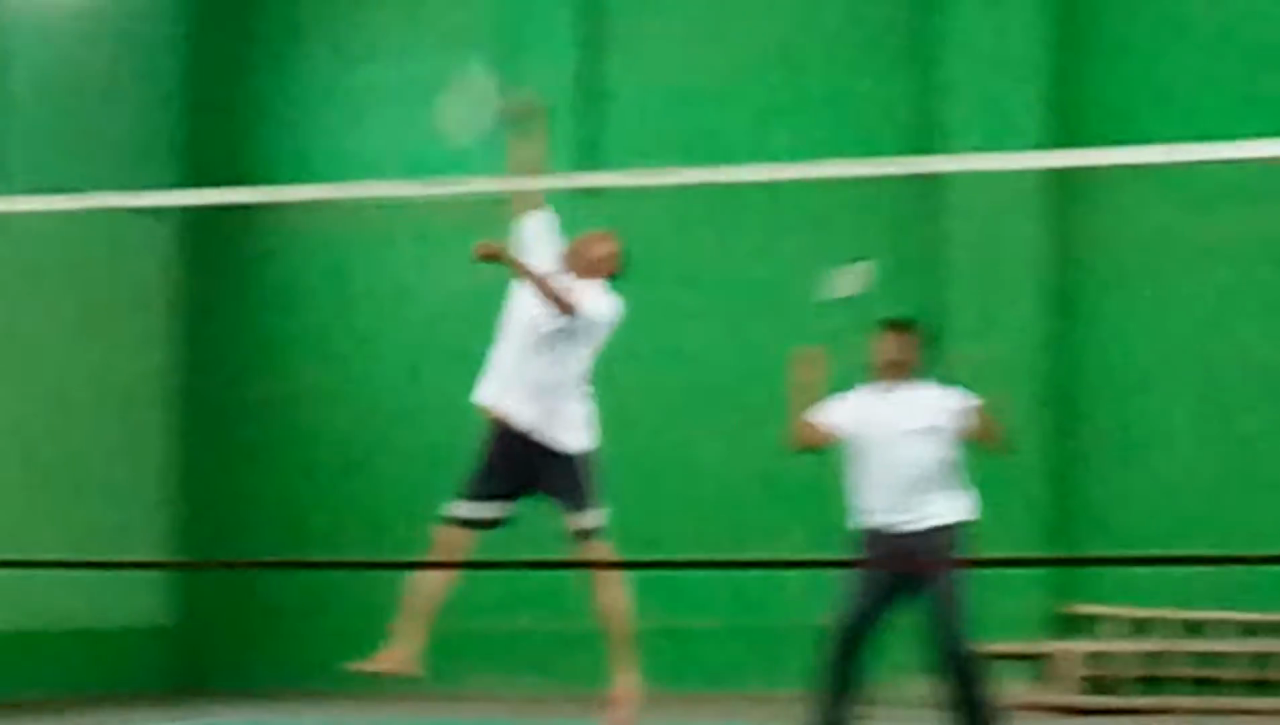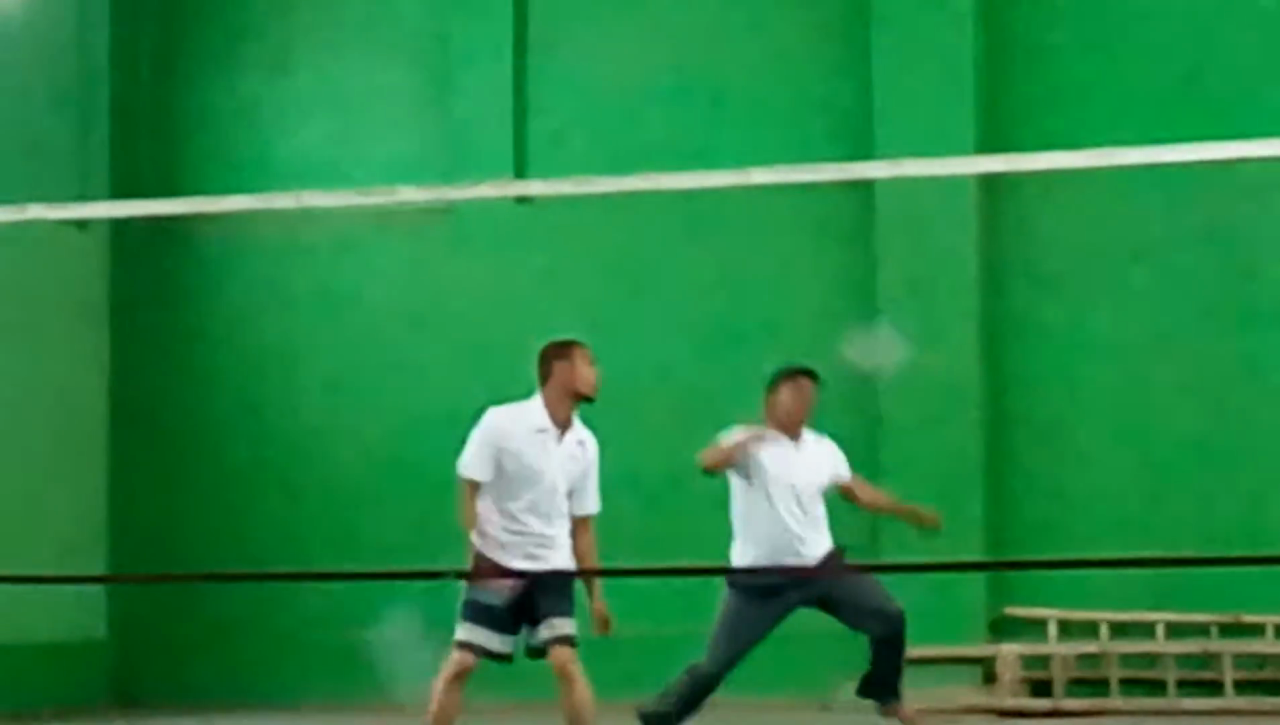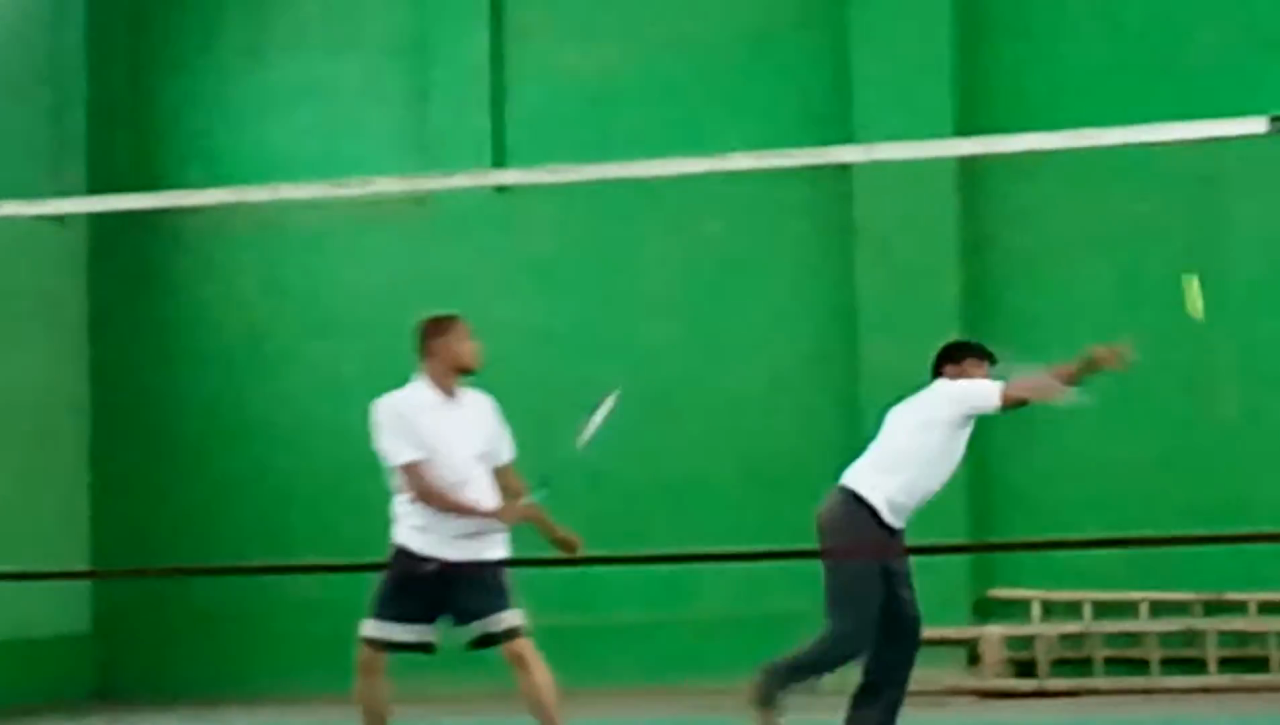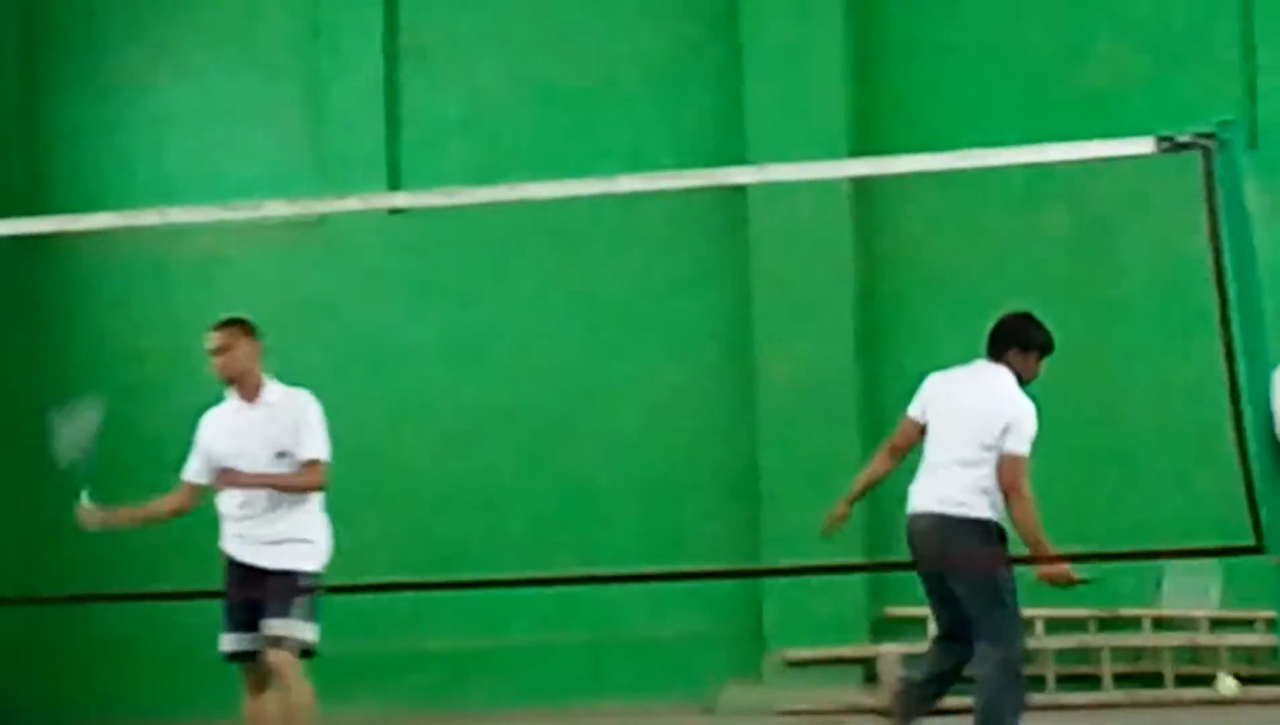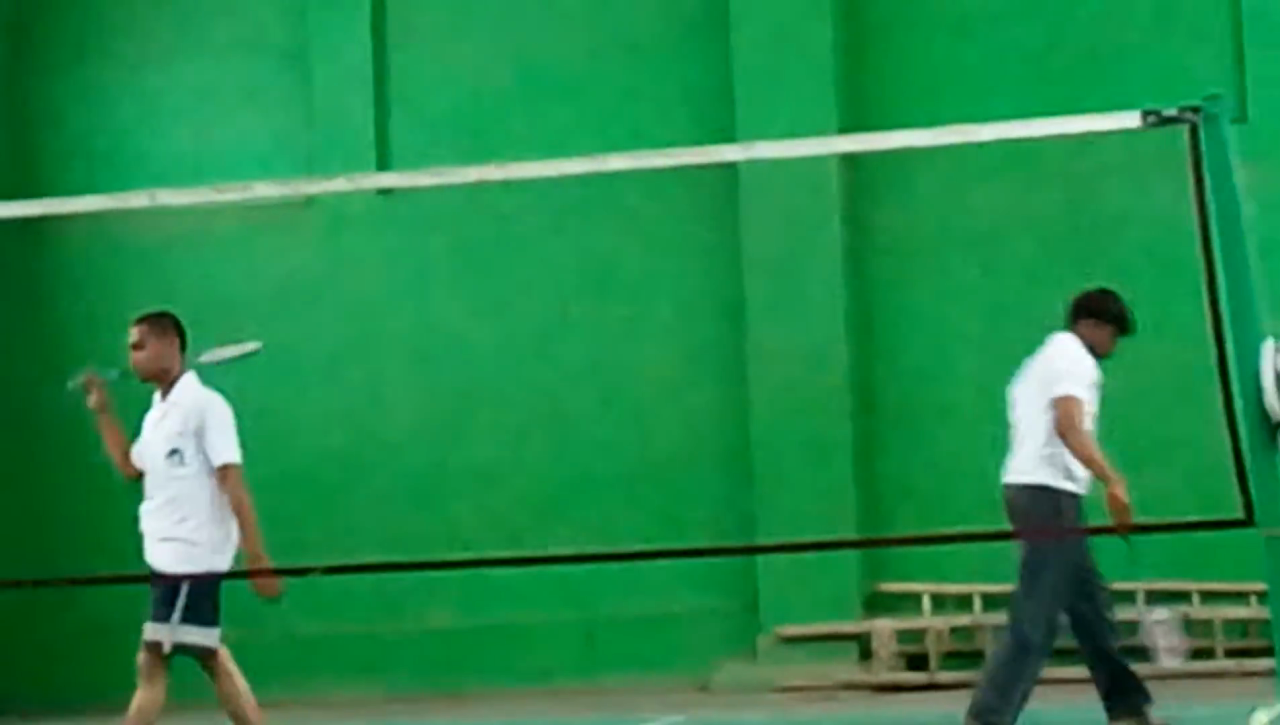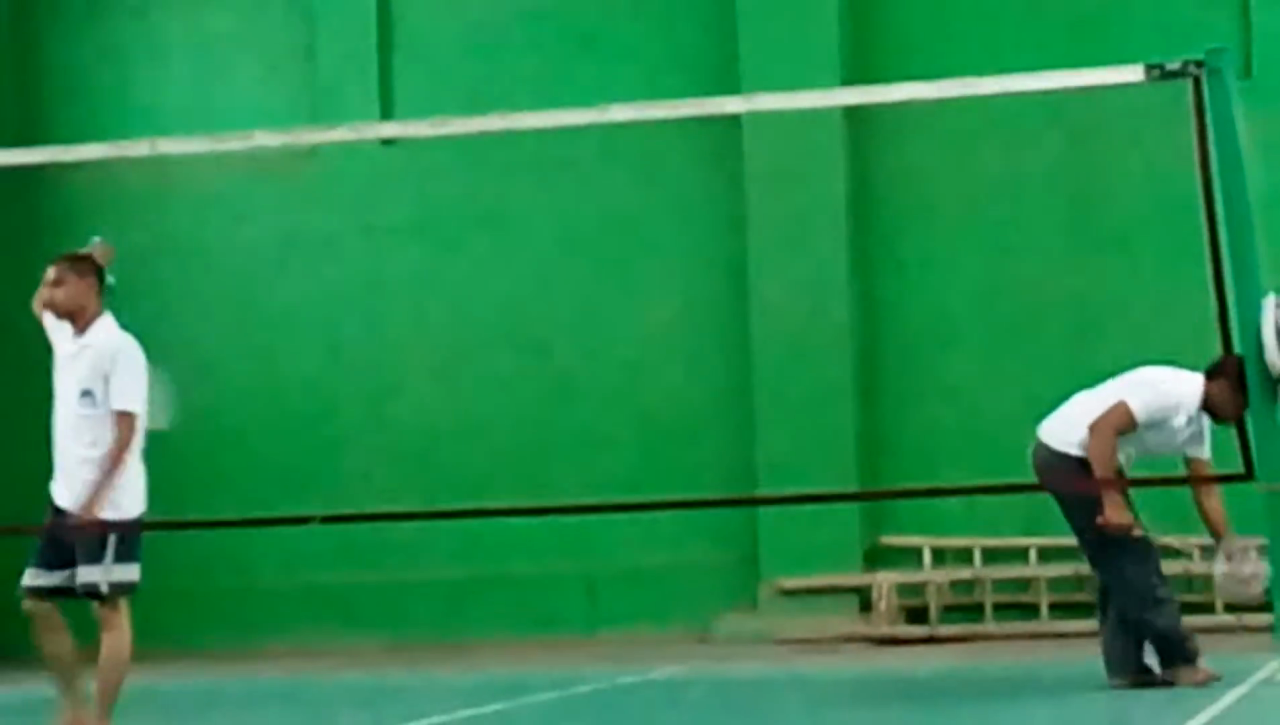
dt=0.4s
person 1, frame 1
left shoulder: (600, 305)
right shoulder: (541, 255)
left elbow: (567, 306)
right elbow: (528, 191)
left wrist: (512, 263)
right wrist: (531, 124)
left hip: (562, 441)
right hip: (509, 432)
left knee: (600, 557)
right knee: (449, 541)
right ankle: (404, 649)
person 1, frame 2
left shoulder: (585, 444)
right shoulder: (499, 423)
left elbow: (582, 527)
right elbow: (470, 495)
left wrist: (596, 596)
right wrist: (482, 554)
left hip: (551, 570)
right hip: (497, 563)
left knee: (565, 664)
right knee: (459, 666)
person 1, frame 3
left shoulder: (484, 408)
right shoulder: (393, 408)
left elbow: (506, 478)
right elbow: (421, 487)
left wrist: (551, 529)
right wrist: (489, 514)
left hip: (480, 555)
right hip: (418, 555)
left knee: (521, 652)
right knee: (370, 657)
person 1, frame 4
left shoulder: (299, 404)
right shoulder: (213, 423)
left elbow: (316, 476)
right elbow: (187, 496)
left wrist: (252, 478)
right wrist: (112, 517)
left hip: (293, 555)
right hip: (243, 558)
left knee: (282, 662)
right knee: (254, 673)
person 1, frame 5
left shoulder: (204, 405)
right shoulder: (157, 410)
left elbow: (232, 481)
right elbow: (130, 469)
left wrist: (256, 556)
right wrist: (101, 411)
left hip: (190, 559)
right hip: (167, 558)
left knee: (152, 665)
right knee: (213, 661)
person 1, frame 6
left shoulder: (120, 348)
right shoulder: (65, 339)
left elbow: (126, 429)
right elbow: (39, 305)
left wrist: (94, 496)
right wrist: (88, 259)
left hip: (110, 504)
right hip: (66, 501)
left knee: (109, 610)
right knee: (37, 603)
person 2, frame 1
left shoulder: (945, 400)
right shoulder: (849, 406)
left elbow: (991, 435)
right elbow: (804, 440)
left wrist: (987, 423)
right wrist: (805, 384)
left hip: (936, 536)
right hip: (882, 540)
left knee: (952, 643)
right knee: (849, 634)
person 2, frame 2
left shoulder: (824, 449)
right shoulder: (745, 441)
left elbow: (860, 492)
right elbow: (708, 463)
left wrist: (911, 512)
right wrist: (749, 438)
left hip: (820, 567)
right hip: (758, 577)
left knee: (888, 618)
right knee: (717, 663)
left ankle: (884, 692)
person 2, frame 3
left shoulder: (915, 409)
right shoulder: (960, 393)
right elbow: (1031, 390)
right wrist: (1090, 363)
left hip: (880, 526)
right hip: (856, 520)
left knee: (904, 628)
right knee: (851, 635)
right ankle: (774, 681)
person 2, frame 4
left shoulder: (938, 383)
right shoulder: (1017, 406)
left elbow: (893, 450)
right elbow: (1014, 489)
left wrist: (848, 500)
right wrist: (1046, 558)
left hip: (922, 521)
right hip: (967, 526)
left knee: (956, 636)
right knee: (1002, 641)
person 2, frame 5
left shoulder: (1034, 369)
right shoulder: (1074, 361)
right elbow: (1068, 428)
right wrist: (1114, 482)
left hip: (1034, 493)
right hip: (1045, 493)
left knee: (1091, 605)
right knee: (1036, 613)
person 2, frame 6
left shoulder: (1199, 423)
right shoulder: (1169, 392)
left elbow: (1207, 491)
right elbow: (1101, 429)
right wrist: (1113, 503)
left hip: (1082, 457)
right hip: (1064, 452)
left knee: (1122, 562)
right knee: (1135, 555)
left ankle: (1126, 665)
right ankle: (1180, 661)
